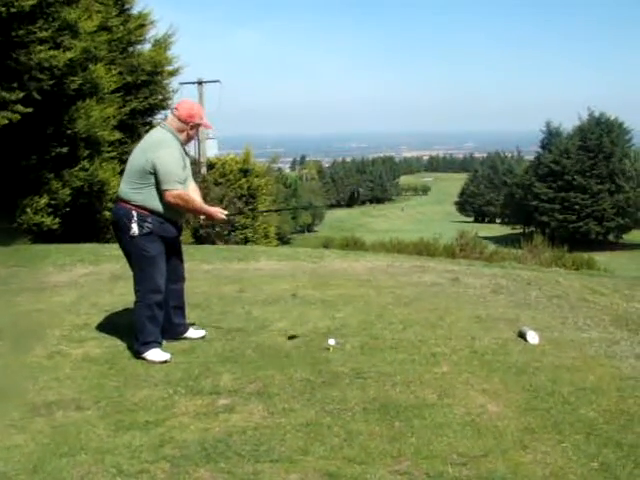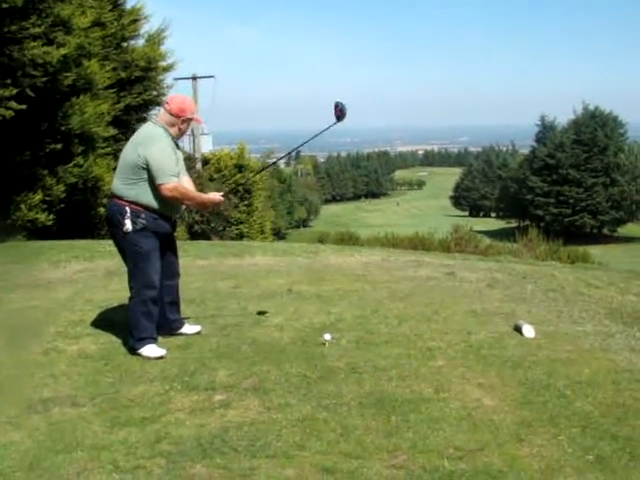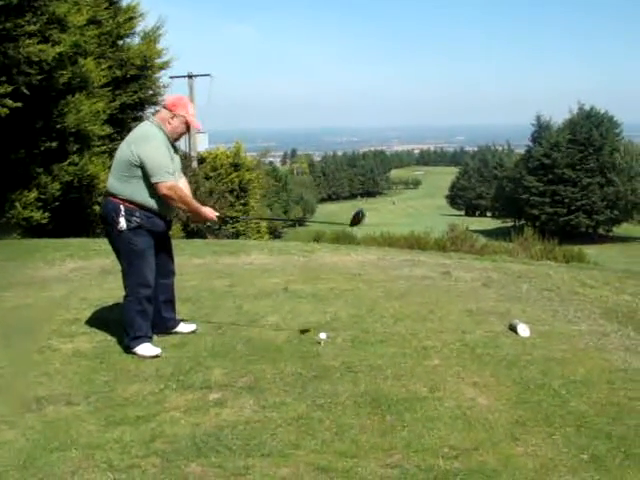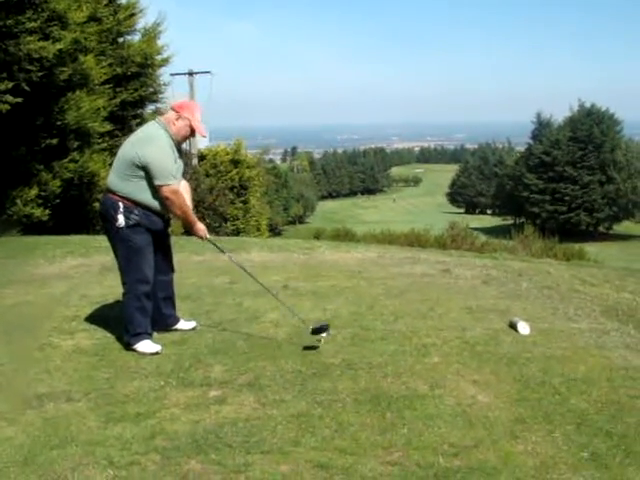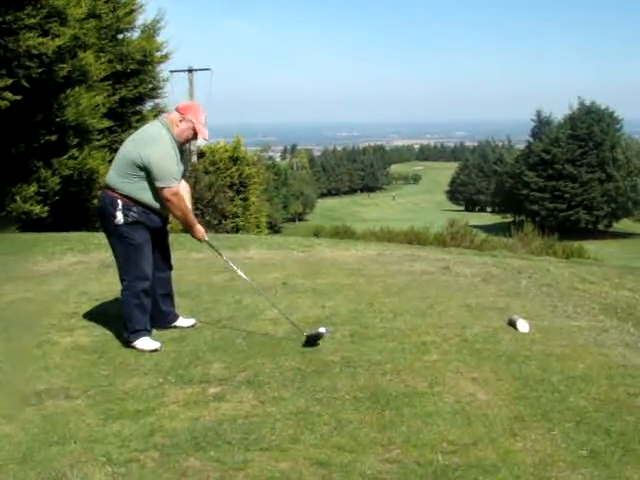
dt=0.3s
person 1, frame 1
left shoulder: (170, 141)
right shoulder: (165, 148)
left elbow: (188, 183)
right elbow: (174, 196)
left wrist: (204, 210)
right wrist: (207, 211)
left hip: (161, 222)
right hip: (140, 223)
left knee: (173, 277)
right knee: (152, 285)
left ankle: (174, 327)
right ankle: (146, 344)
person 1, frame 2
left shoulder: (162, 137)
right shoulder: (156, 143)
left elbow: (182, 176)
right elbow: (170, 189)
left wrist: (200, 199)
right wrist: (204, 199)
left hip: (155, 218)
right hip: (134, 219)
left knee: (168, 273)
right knee: (146, 280)
left ankle: (169, 322)
right ankle: (142, 340)
person 1, frame 3
left shoulder: (160, 137)
right shoulder: (151, 141)
left elbow: (178, 178)
right elbow: (167, 188)
left wrist: (193, 209)
right wrist: (199, 211)
left hip: (151, 217)
right hip: (128, 218)
left knee: (163, 272)
right knee: (141, 279)
left ankle: (164, 321)
right ankle: (137, 339)
person 1, frame 4
left shoulder: (166, 139)
right shoulder: (156, 143)
left elbow: (180, 182)
right elbow: (169, 193)
left wrist: (190, 217)
right wrist: (193, 224)
left hip: (149, 215)
right hip: (127, 215)
left knee: (162, 270)
right knee: (139, 277)
left ankle: (164, 319)
right ankle: (136, 335)
person 1, frame 5
left shoulder: (170, 138)
right shoulder: (159, 144)
left elbow: (180, 183)
right elbow: (170, 195)
left wrist: (190, 218)
right wrist: (193, 225)
left hip: (147, 212)
right hip: (125, 212)
left knee: (161, 266)
right knee: (138, 274)
left ankle: (164, 316)
right ankle: (136, 333)
